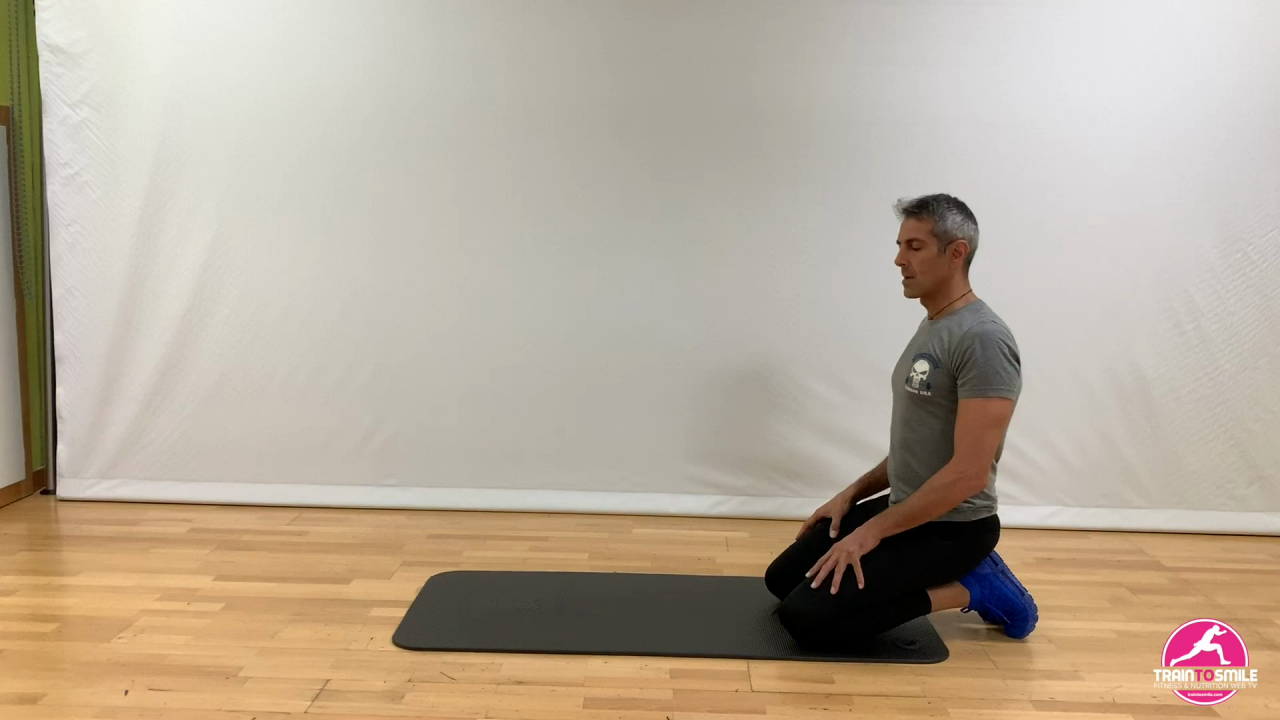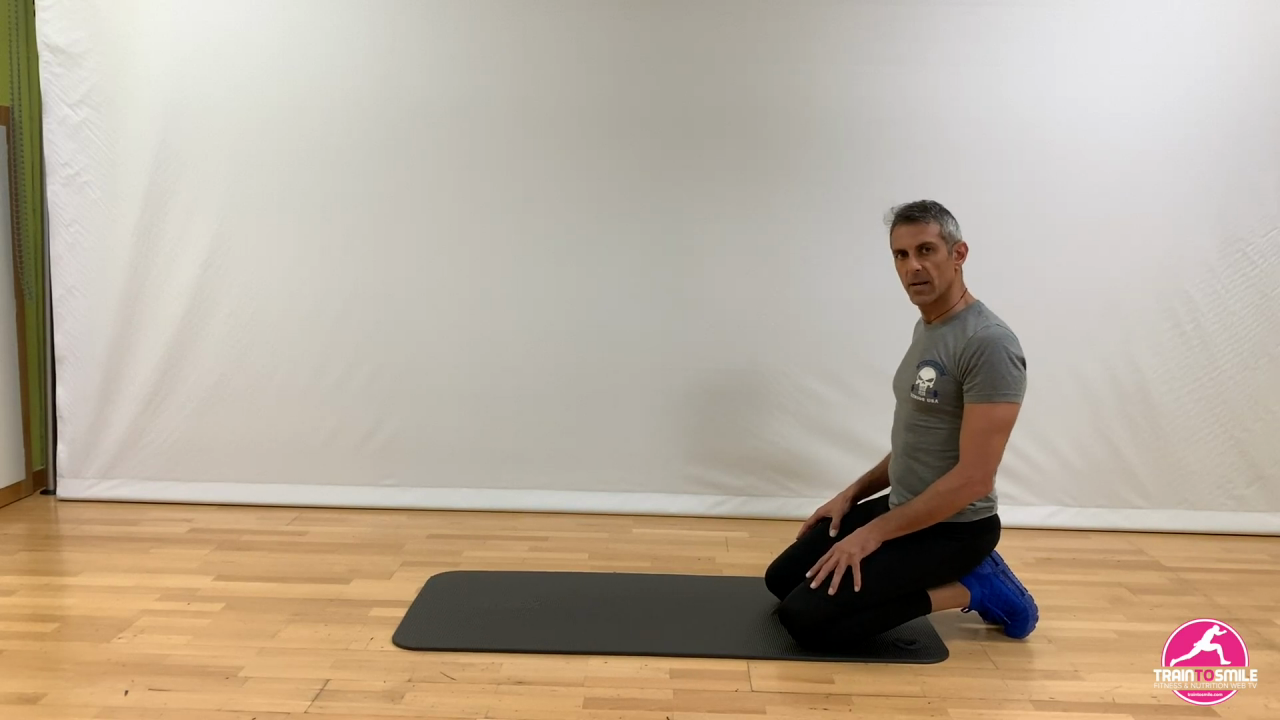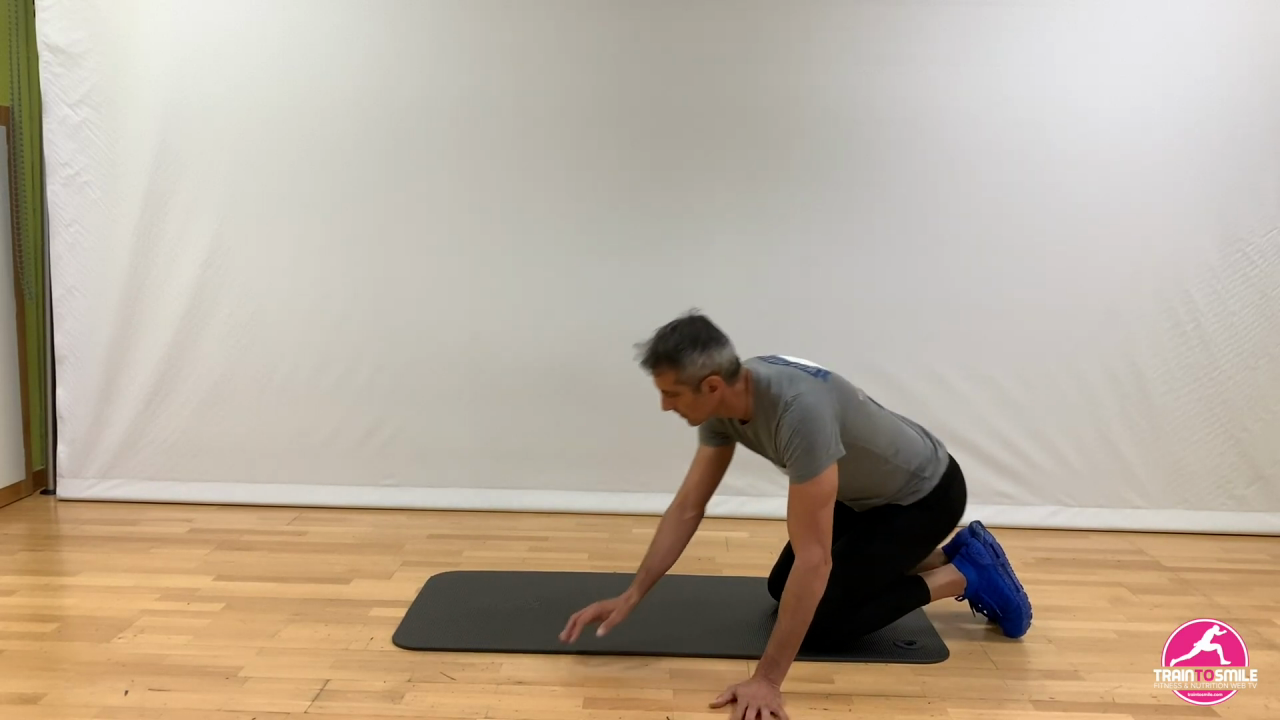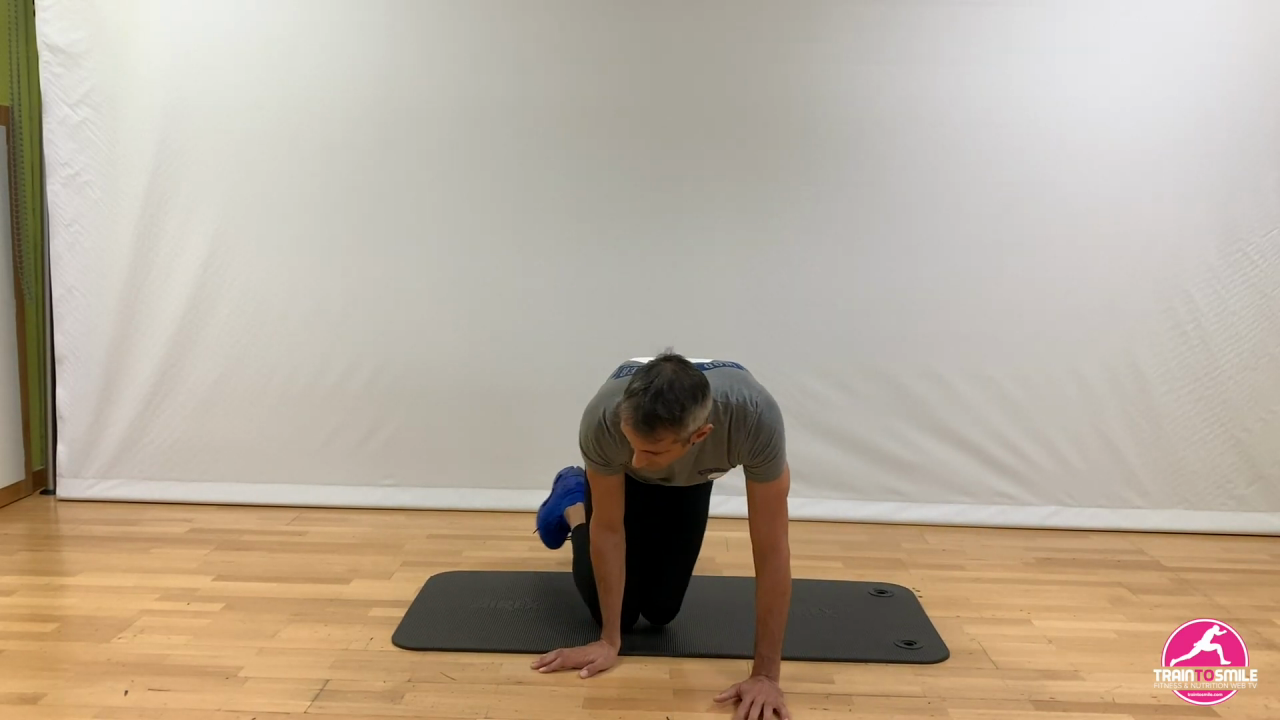
dt=1s
person 1, frame 1
left shoulder: (982, 340)
right shoulder: (932, 327)
left elbow: (970, 472)
left wrist: (872, 532)
right wrist: (852, 494)
left hip: (950, 528)
right hip: (907, 508)
left knee: (806, 618)
right knee: (782, 579)
left ankle: (969, 589)
right ankle: (961, 577)
person 1, frame 2
left shoulder: (988, 344)
right shoulder: (927, 329)
left elbow: (974, 477)
left wrist: (874, 534)
right wrist: (852, 494)
left hip: (950, 529)
right hip: (904, 507)
left knee: (803, 616)
right knee: (783, 579)
left ankle: (970, 588)
right ankle: (956, 578)
person 1, frame 3
left shoulder: (799, 409)
right shoulder: (726, 404)
left elbow: (812, 558)
right elbow: (688, 508)
left wrist: (766, 680)
right wrist: (630, 596)
left hip: (923, 498)
right hip: (870, 493)
left knee: (818, 618)
right knee: (783, 589)
left ankle: (959, 576)
right ankle: (947, 552)
person 1, frame 4
left shoulder: (756, 417)
right shoulder: (604, 418)
left elbow: (772, 549)
right elbow: (608, 528)
left wrist: (766, 675)
right wrist: (609, 641)
left hip: (692, 478)
left knee: (660, 608)
right knee: (616, 611)
right ankle: (574, 508)
